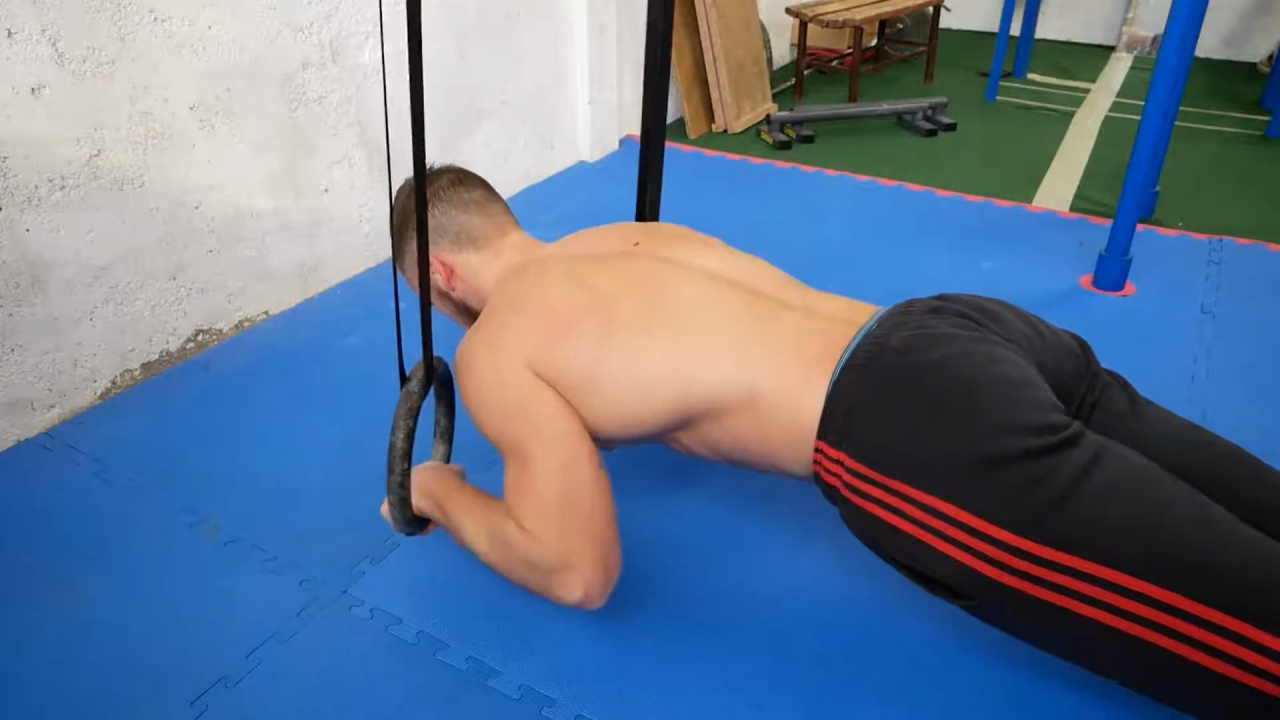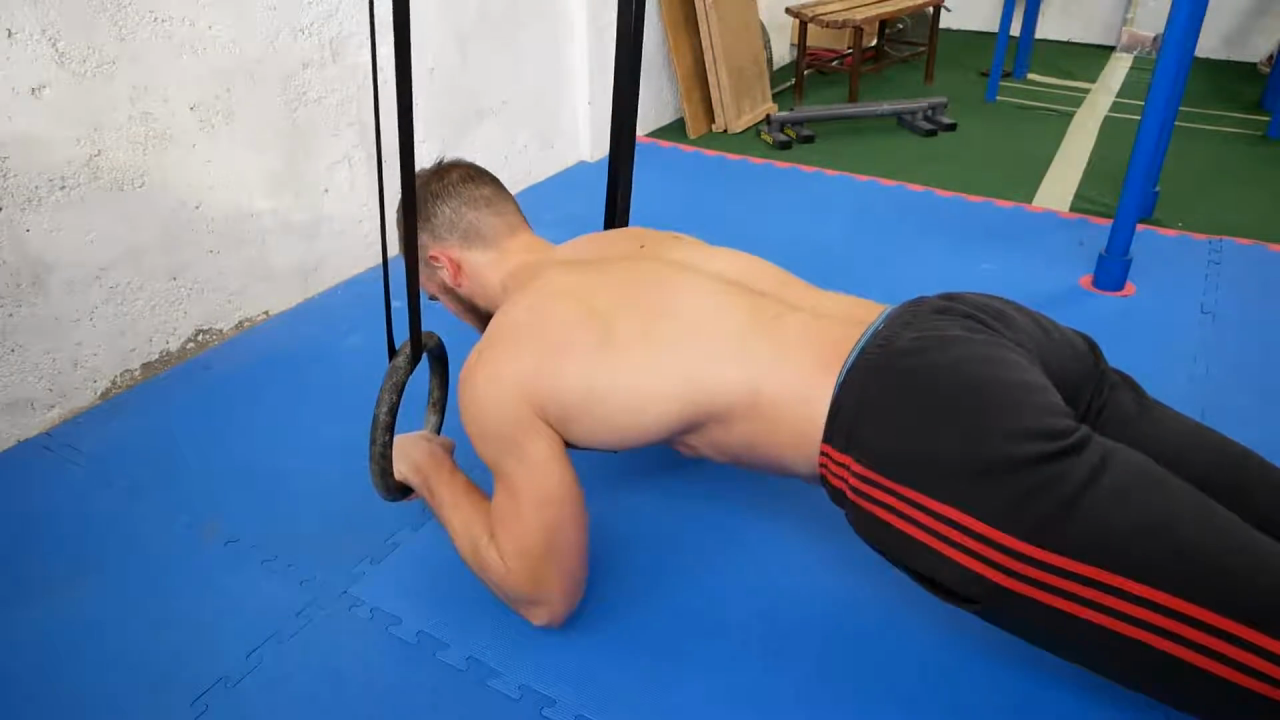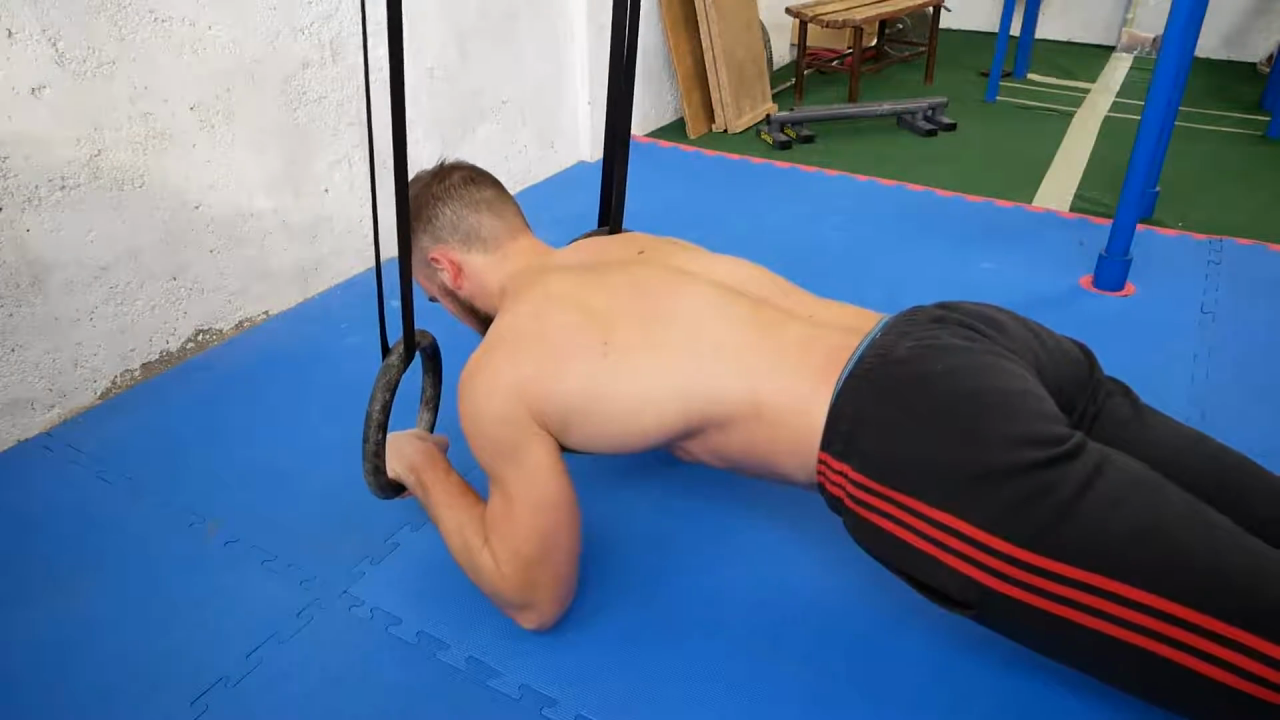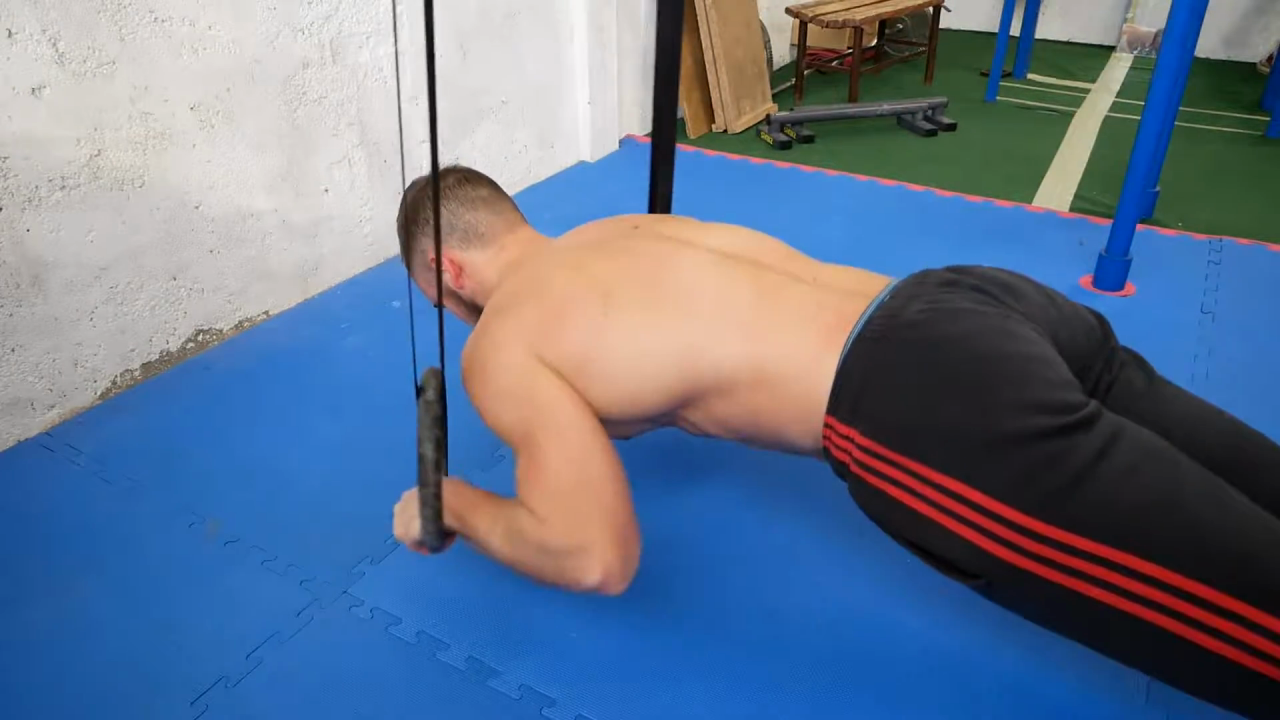
dt=0.4s
person 1, frame 1
left shoulder: (494, 356)
right shoulder: (621, 236)
left elbow: (581, 574)
left wrist: (441, 494)
left hip: (924, 436)
right hip: (964, 331)
person 1, frame 2
left shoulder: (496, 376)
right shoulder: (618, 242)
left elbow: (546, 594)
left wrist: (430, 469)
left hip: (929, 439)
right hip: (969, 327)
person 1, frame 3
left shoulder: (496, 378)
right shoulder: (617, 247)
left elbow: (535, 598)
left wrist: (424, 469)
left hip: (922, 447)
right hip: (968, 336)
person 1, frame 4
left shoulder: (497, 348)
right shoulder: (610, 234)
left elbow: (598, 560)
left wrist: (456, 511)
left hip: (935, 404)
right hip: (978, 303)
